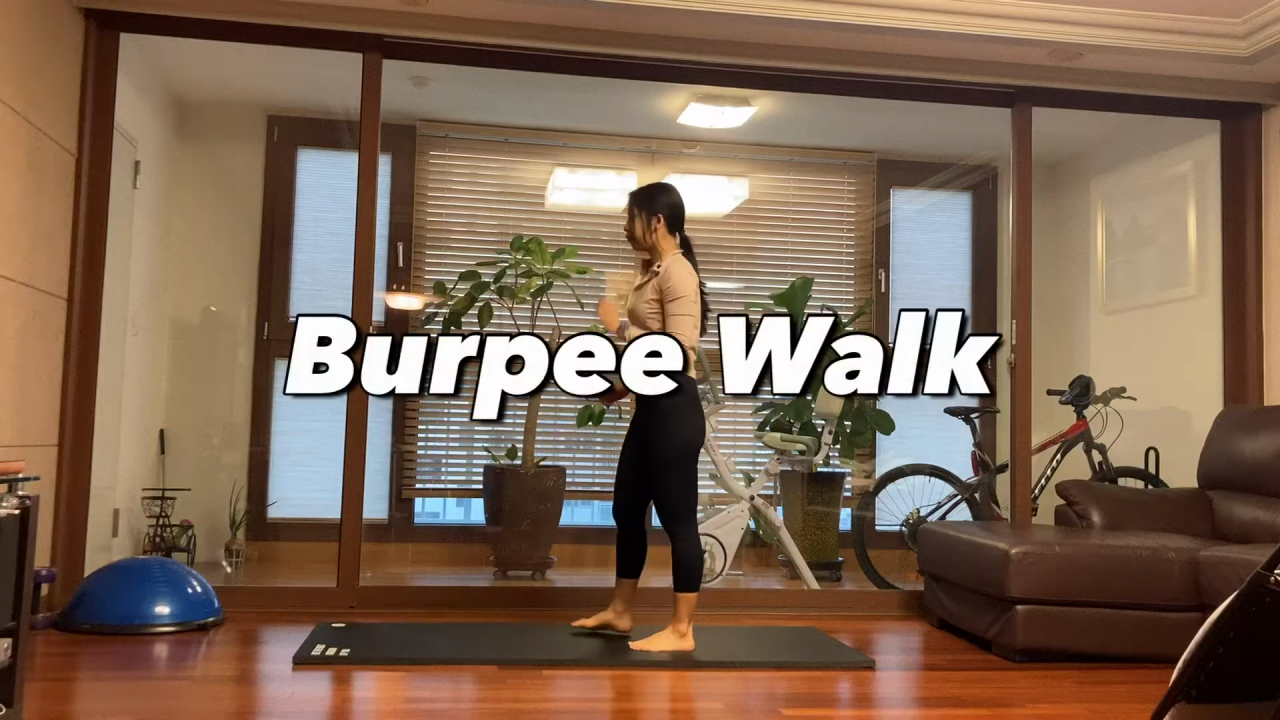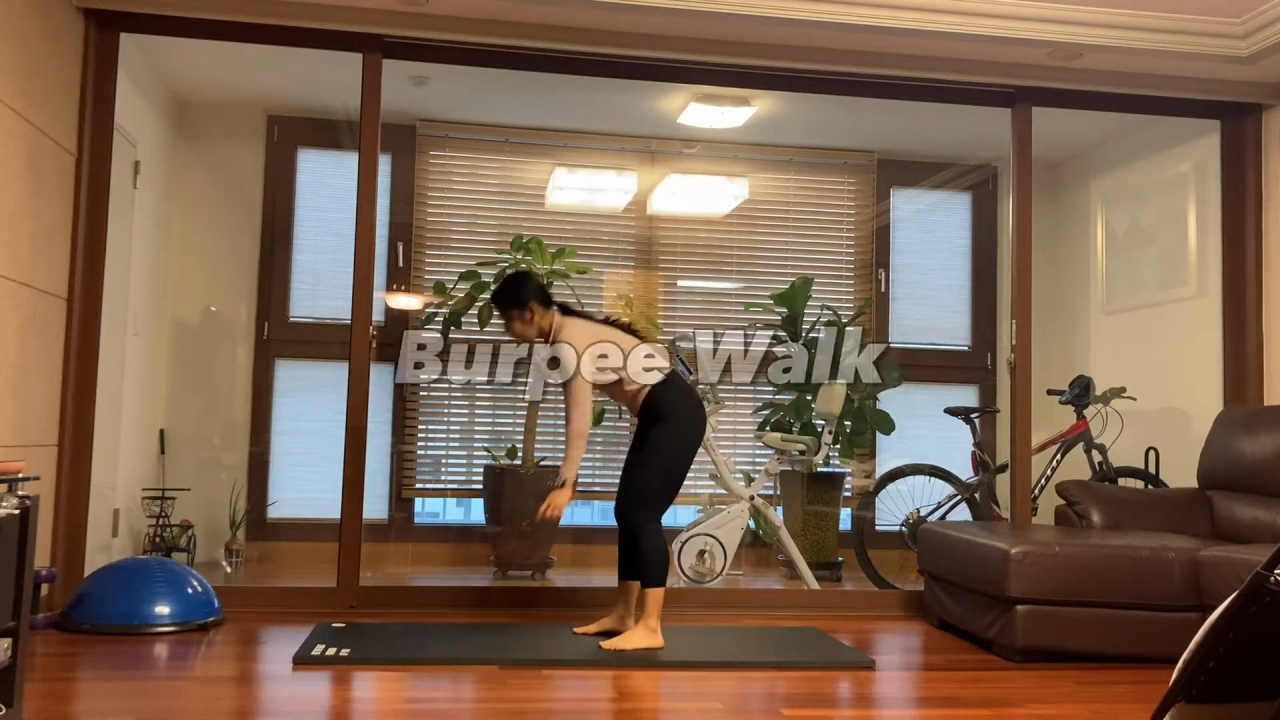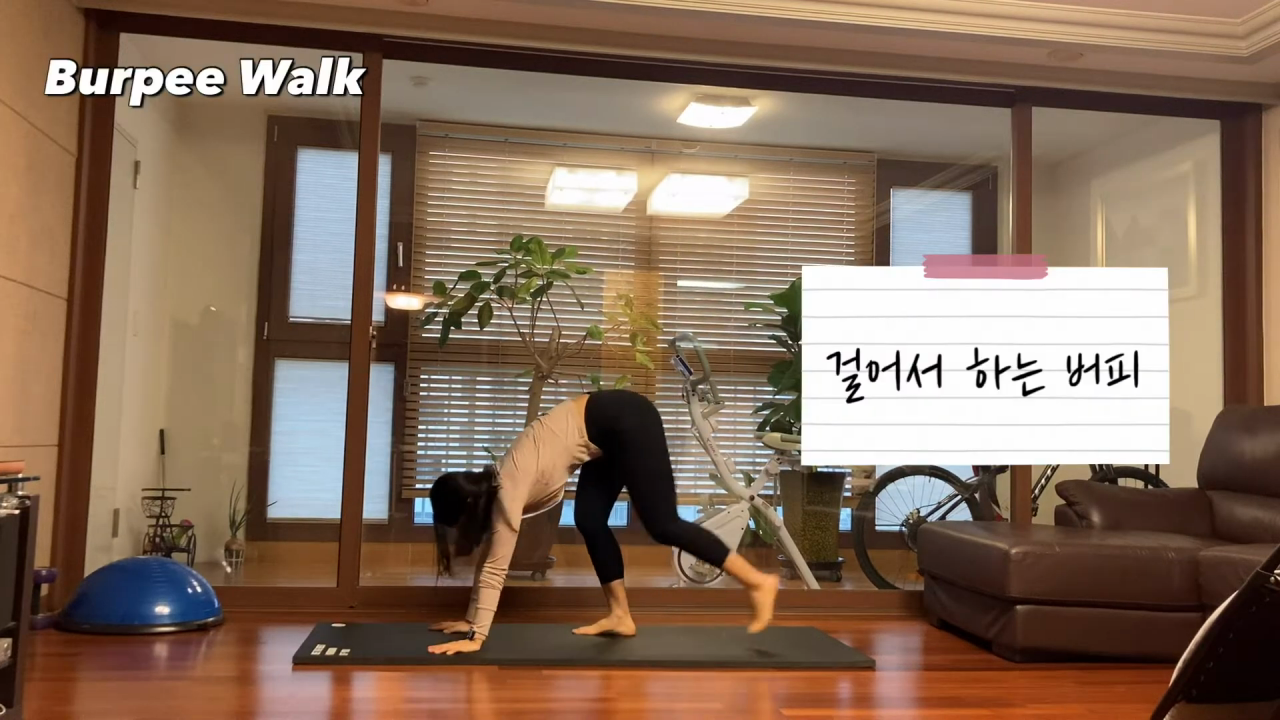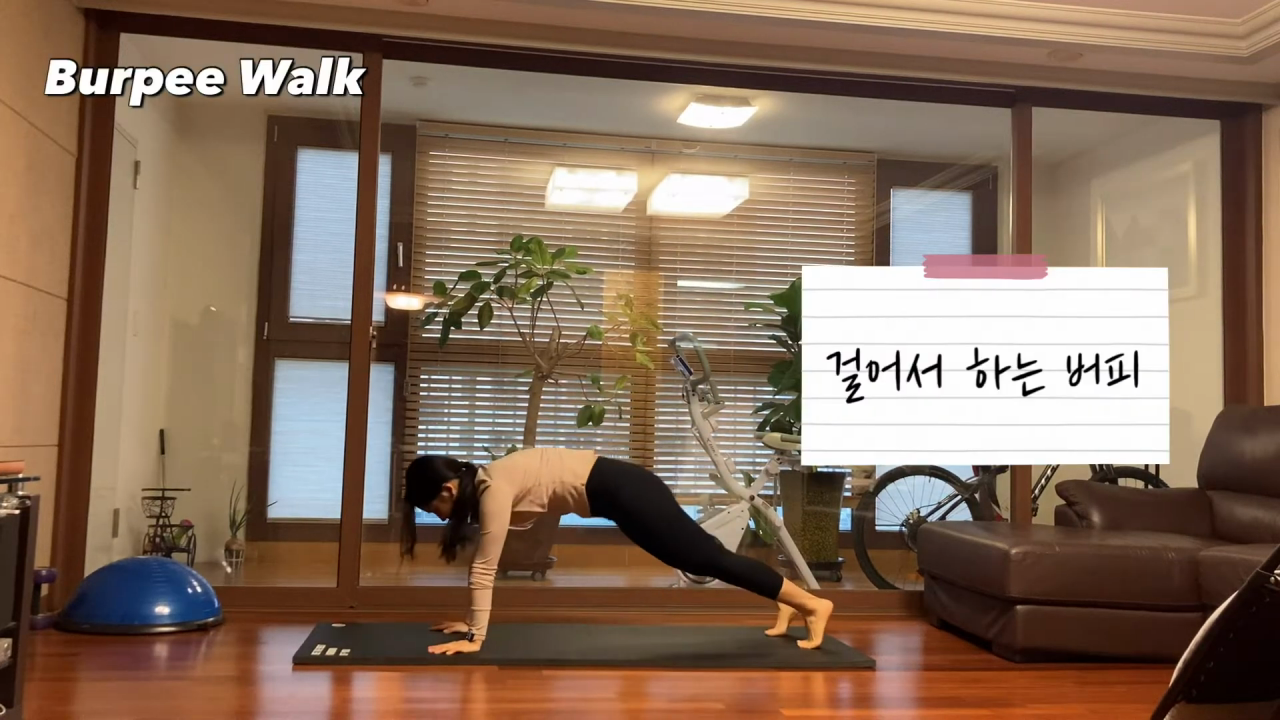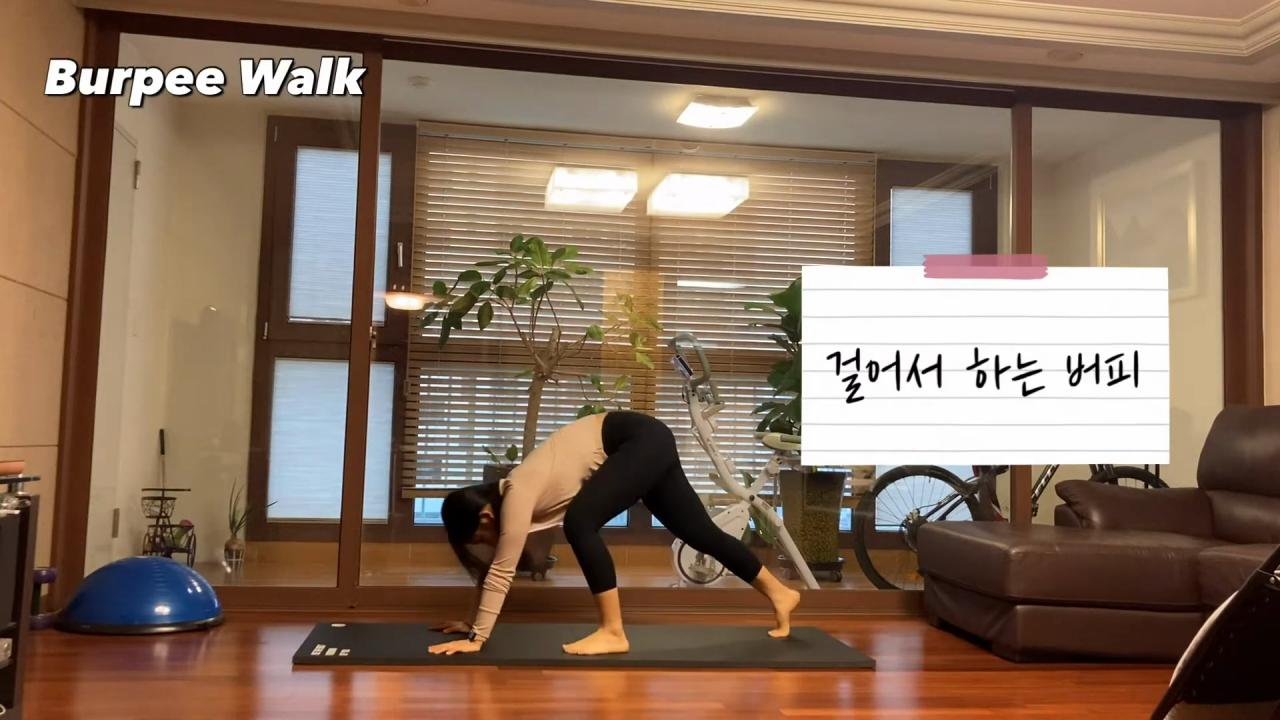
dt=1s
person 1, frame 1
left shoulder: (678, 274)
right shoulder: (651, 271)
left elbow: (677, 350)
left wrist: (619, 327)
right wrist: (622, 380)
left hip: (675, 407)
right hip: (649, 406)
left knee: (678, 519)
right knee: (627, 511)
left ankle: (681, 631)
right ankle: (620, 611)
person 1, frame 2
left shoulder: (571, 338)
right shoulder: (561, 339)
left elbow: (581, 416)
right elbow: (576, 414)
left wrist: (565, 481)
right wrist: (567, 478)
left hip: (676, 414)
right hip: (656, 414)
left knee: (642, 509)
right knee: (629, 509)
left ankle: (649, 628)
right ankle: (624, 615)
person 1, frame 3
left shoulder: (506, 494)
right shoulder: (492, 488)
left elbow: (496, 570)
right elbow: (490, 564)
left wrist: (475, 636)
right wrist: (471, 620)
left hip: (625, 419)
right hip: (608, 420)
left knee: (660, 523)
right knee: (589, 519)
left ankle: (758, 583)
right ankle: (620, 616)
person 1, frame 4
left shoulder: (493, 488)
right shoulder: (482, 483)
left elbow: (485, 567)
right elbow: (484, 564)
left wrist: (475, 637)
right wrist: (472, 621)
left hip: (621, 490)
right hip: (615, 489)
left knee: (709, 558)
right knee: (701, 560)
left ankle: (811, 605)
right ankle: (786, 602)
person 1, frame 5
left shoulder: (517, 497)
right shoulder: (506, 496)
left elbow: (501, 572)
right elbow: (498, 569)
left wrist: (477, 637)
right wrist: (475, 622)
left hip: (643, 440)
right hip: (643, 441)
left knee: (580, 526)
right knee: (700, 532)
left ankle: (613, 632)
right ankle: (778, 594)
